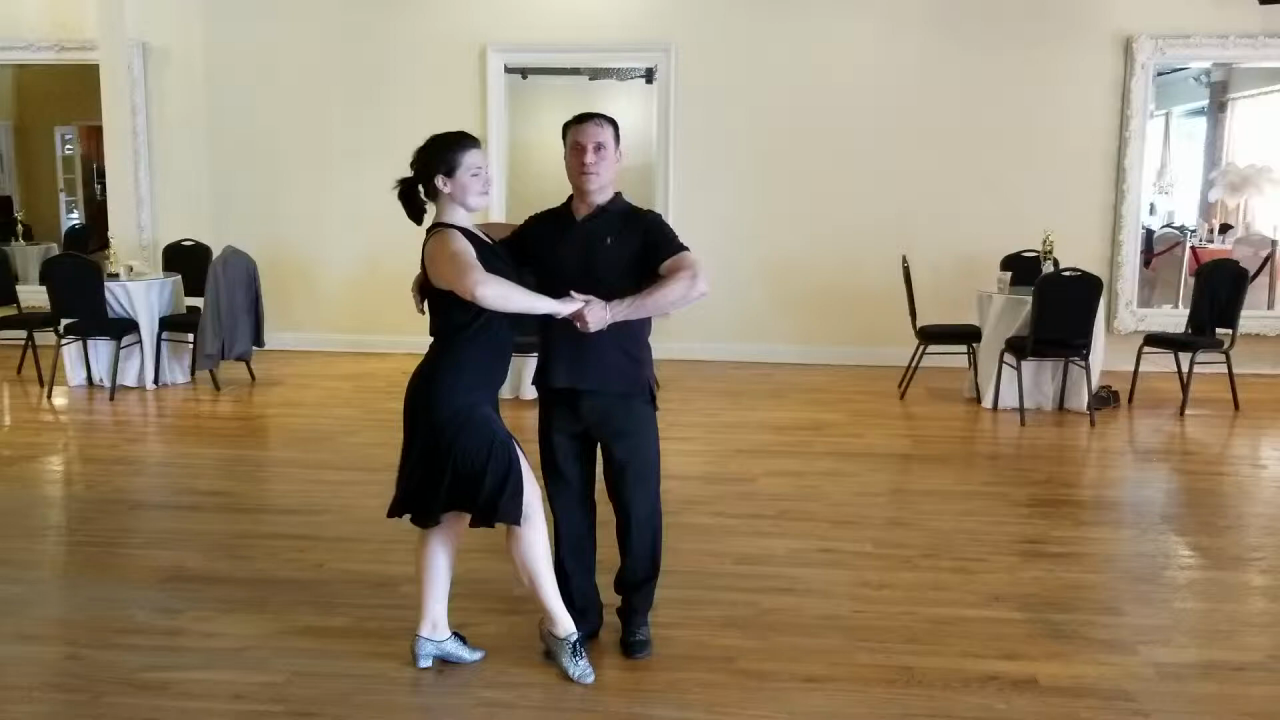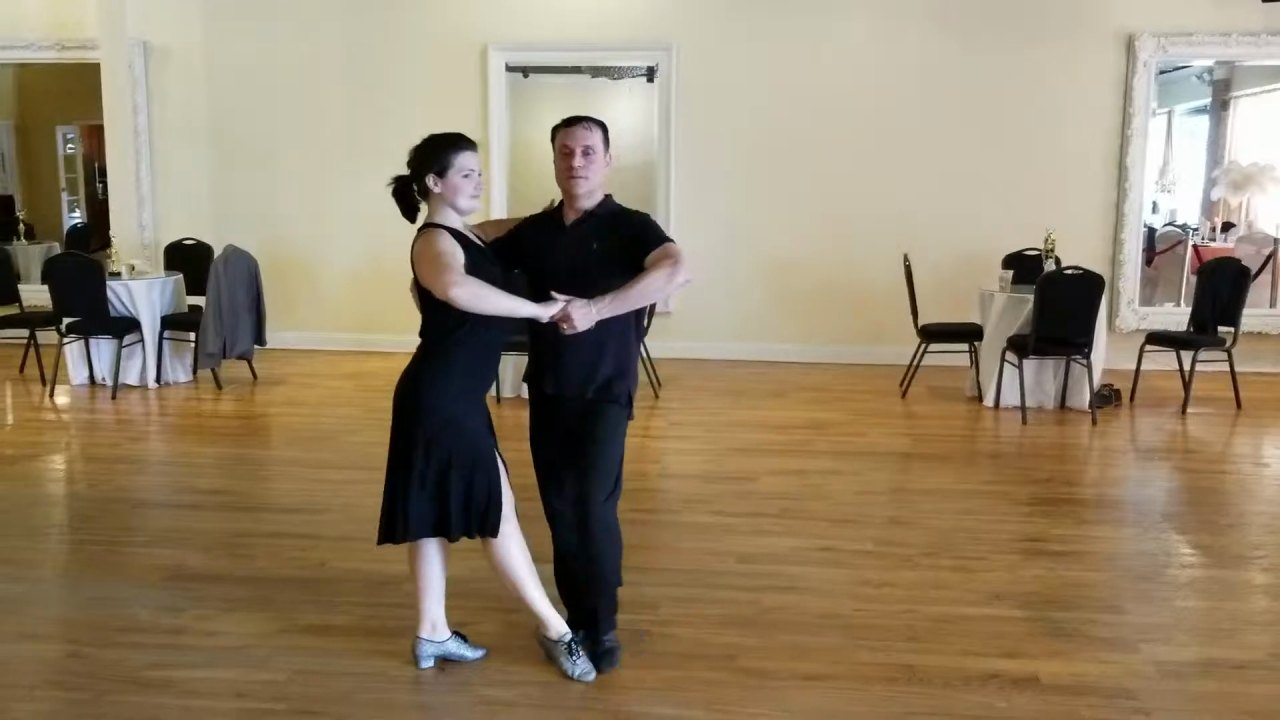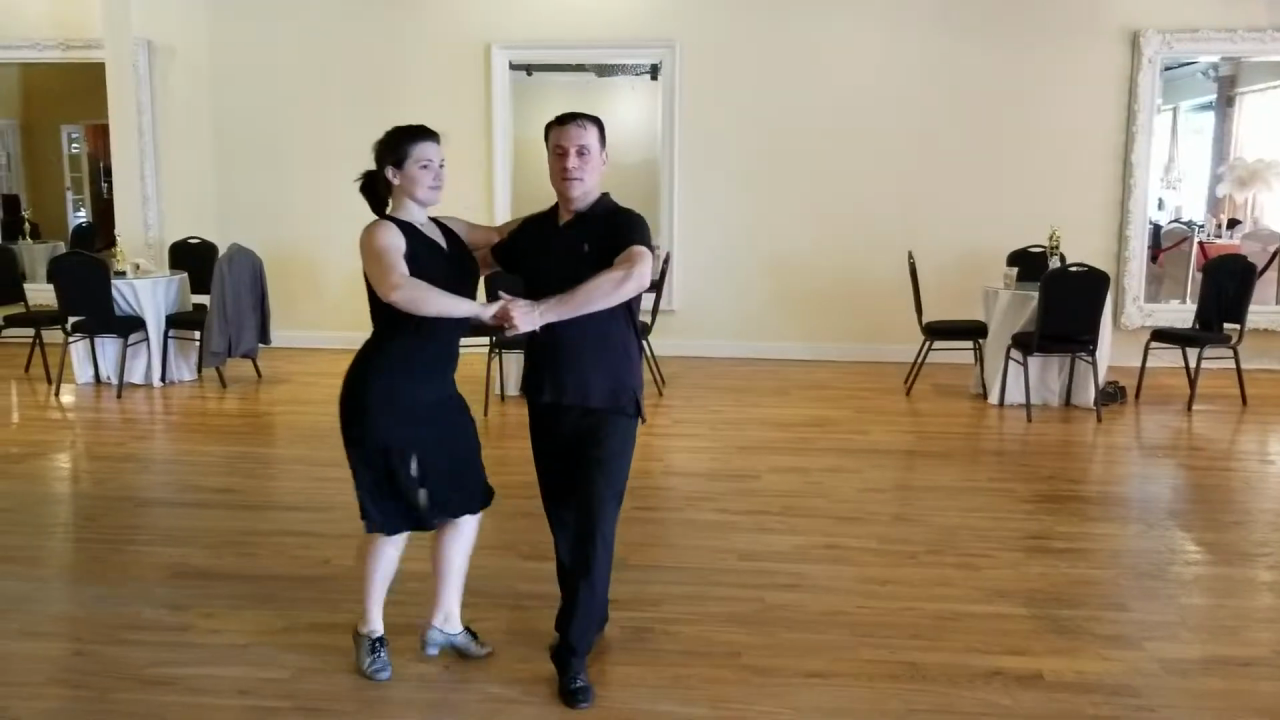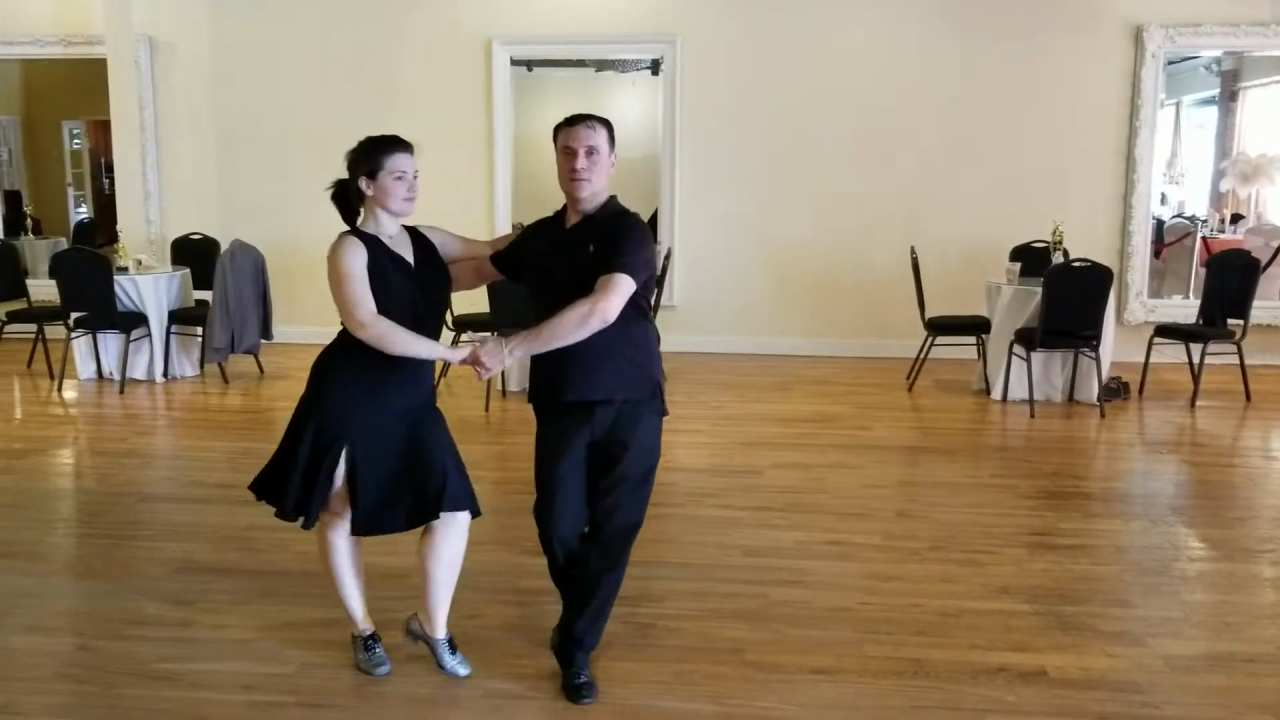
dt=0.5s
person 1, frame 1
left shoulder: (642, 226)
right shoulder: (541, 229)
left elbow: (693, 282)
left wrist: (612, 311)
left hip: (624, 392)
right hip: (559, 391)
left knee: (638, 508)
right knee: (567, 510)
left ankle: (635, 612)
right ankle: (578, 615)
person 1, frame 2
left shoulder: (630, 227)
right shoulder: (534, 231)
left elbow: (676, 271)
left wrist: (596, 308)
left hip: (603, 393)
right hip: (547, 393)
left knee: (594, 505)
right knee: (560, 512)
left ankle: (605, 622)
right ankle: (579, 616)
person 1, frame 3
left shoulder: (624, 225)
right shoulder: (533, 230)
left elbow: (634, 277)
right elbow: (480, 257)
left wrist: (540, 311)
left hip: (608, 403)
right hip: (547, 400)
left knee: (594, 525)
right knee: (563, 520)
left ankle: (573, 653)
right ankle: (587, 615)
person 1, frame 4
left shoulder: (628, 231)
right shoulder: (539, 236)
left elbow: (602, 310)
right elbow: (478, 269)
left wrist: (509, 350)
left hip: (630, 404)
right hip: (562, 405)
left knee: (613, 529)
right knee: (558, 523)
left ankle: (577, 647)
right ankle: (581, 607)
person 2, frame 1
left shoulder: (467, 236)
right shoulder: (445, 242)
right elbow: (480, 288)
right wrist: (557, 306)
left hip: (460, 395)
right hip: (452, 398)
left knee: (450, 511)
right knee: (525, 500)
left ankle: (432, 633)
right ankle: (561, 628)
person 2, frame 2
left shoulder: (462, 236)
right shoulder: (434, 242)
right elbow: (457, 290)
right wrist: (539, 309)
left hip: (455, 396)
right hip: (440, 399)
left knee: (440, 517)
right knee: (494, 513)
left ankle: (432, 633)
right ankle: (556, 630)
person 2, frame 3
left shoulder: (448, 231)
right shoulder: (382, 234)
left elbow: (503, 239)
right elbow: (398, 290)
right wrist: (483, 311)
left hip: (436, 392)
right hip: (384, 394)
left knee: (463, 504)
right knee: (395, 517)
left ankle: (445, 622)
right ankle: (370, 631)
person 2, frame 4
left shoulder: (426, 241)
right shoulder: (349, 249)
left elbow: (491, 250)
right elbow: (365, 324)
right wrist: (450, 352)
left hip: (411, 401)
right hip: (345, 399)
left knee: (451, 509)
right knee: (338, 515)
left ankle: (433, 625)
right ankle: (363, 629)
